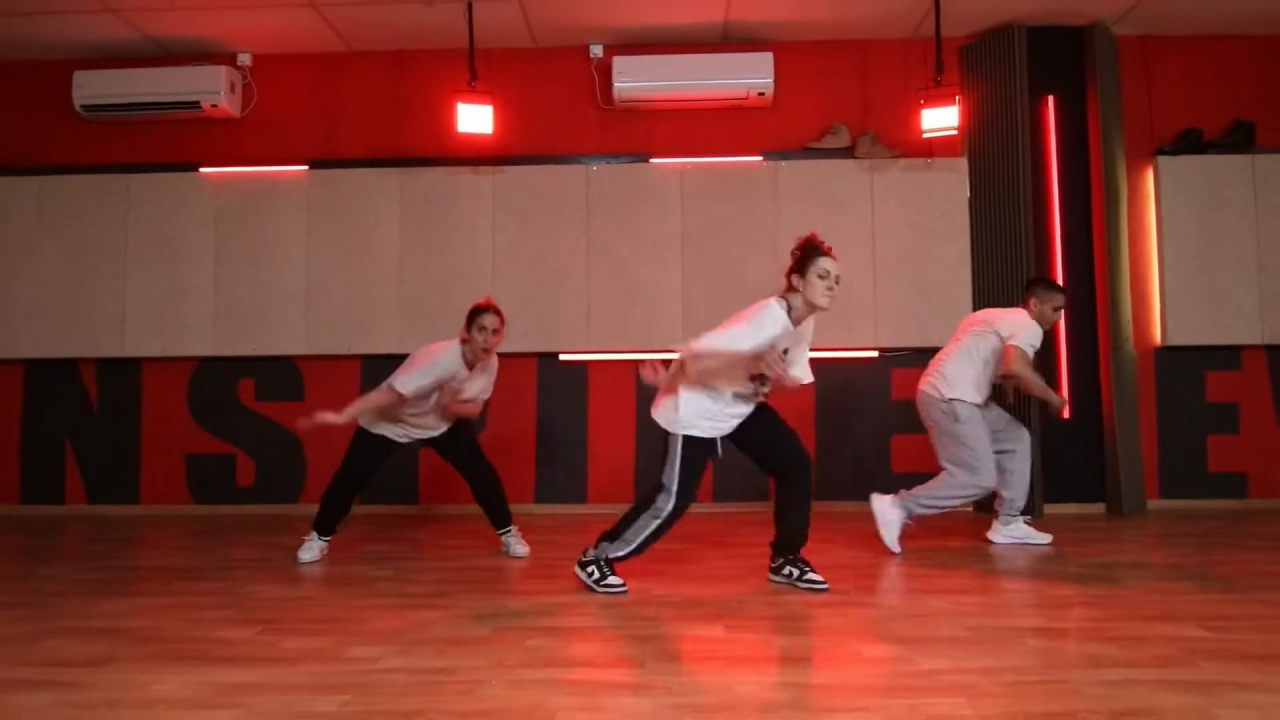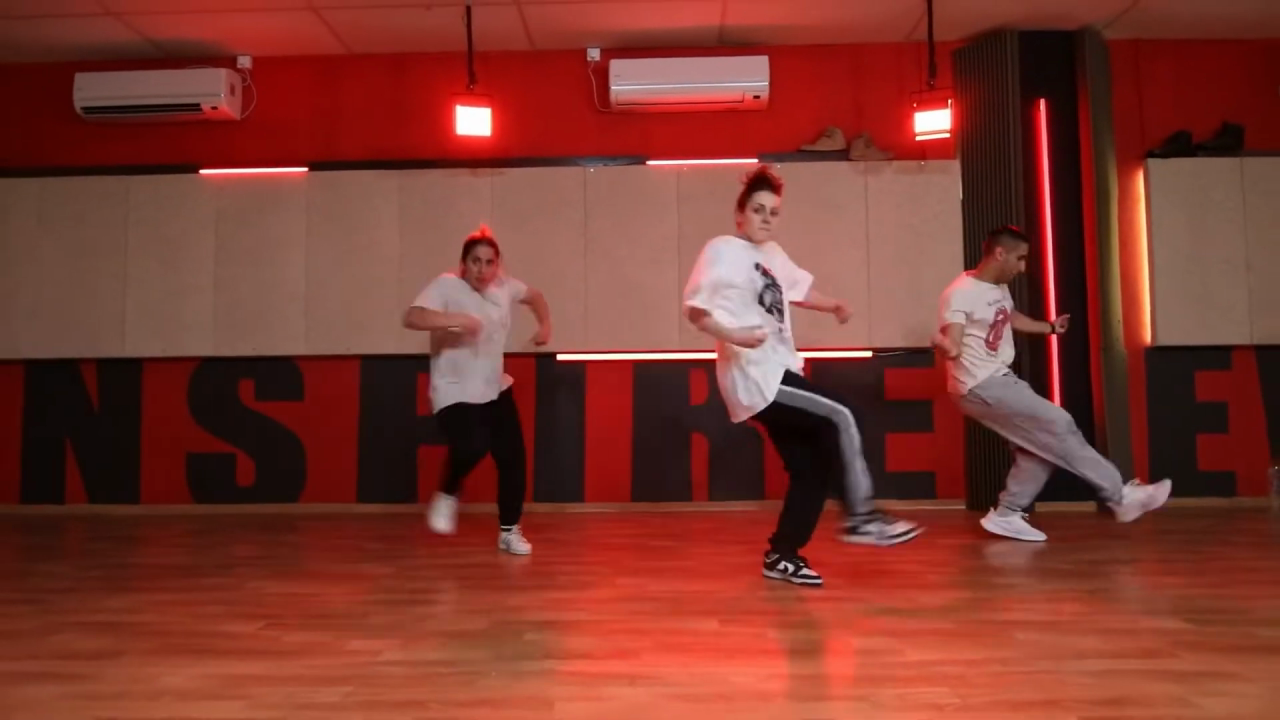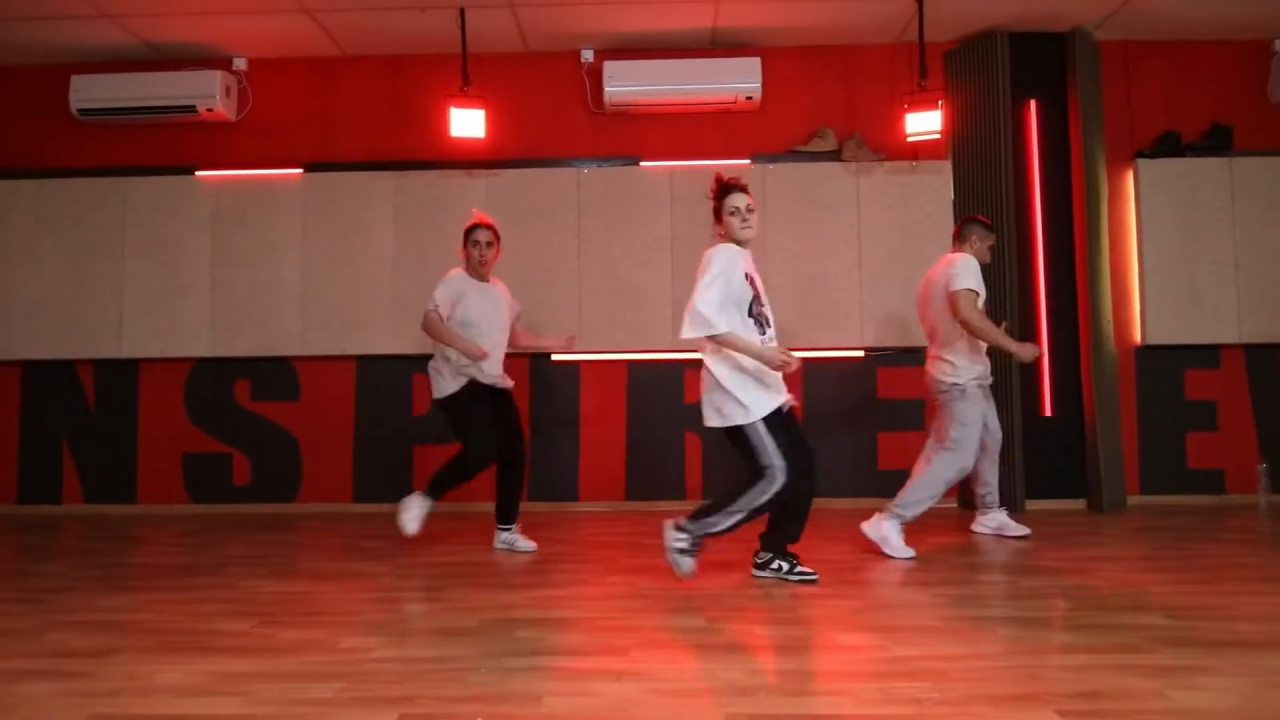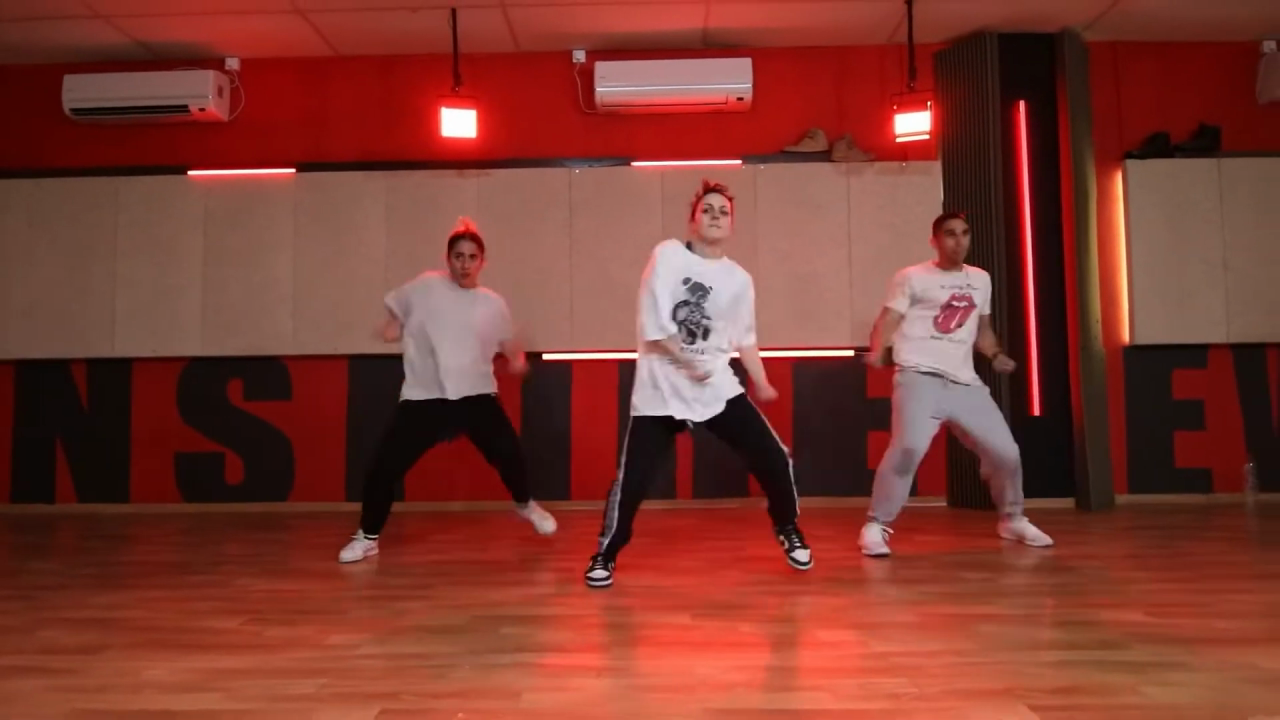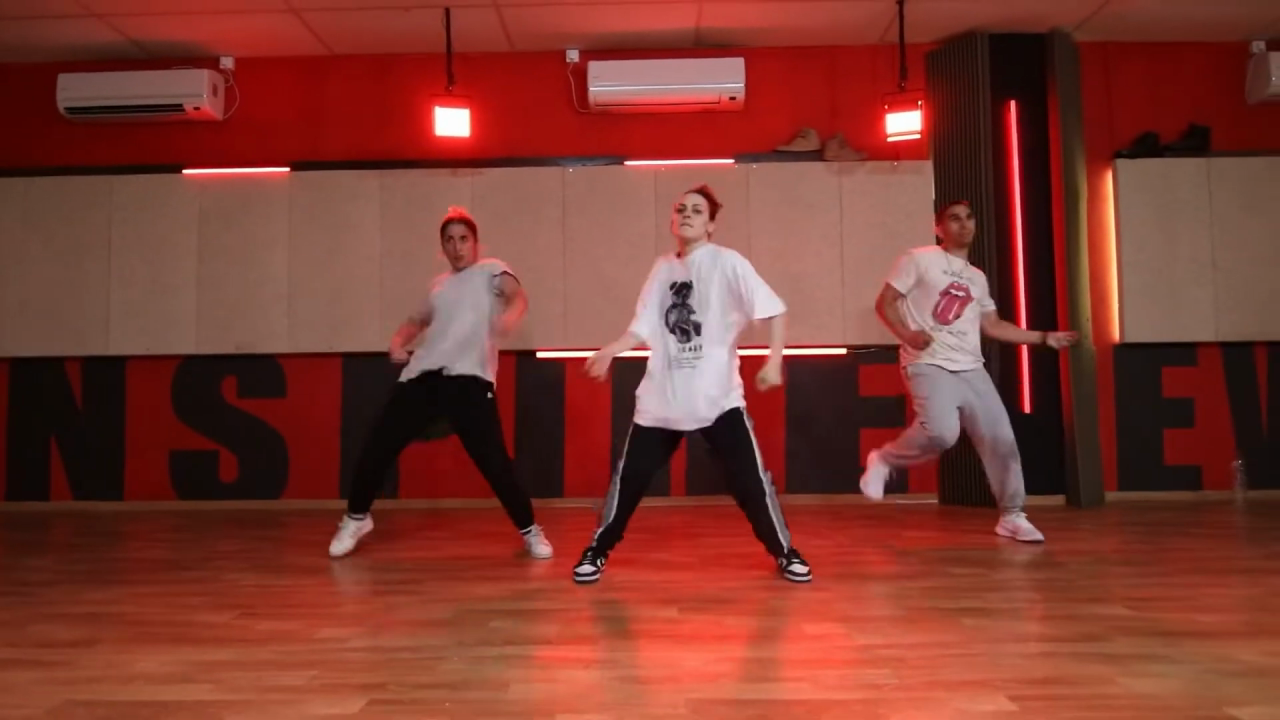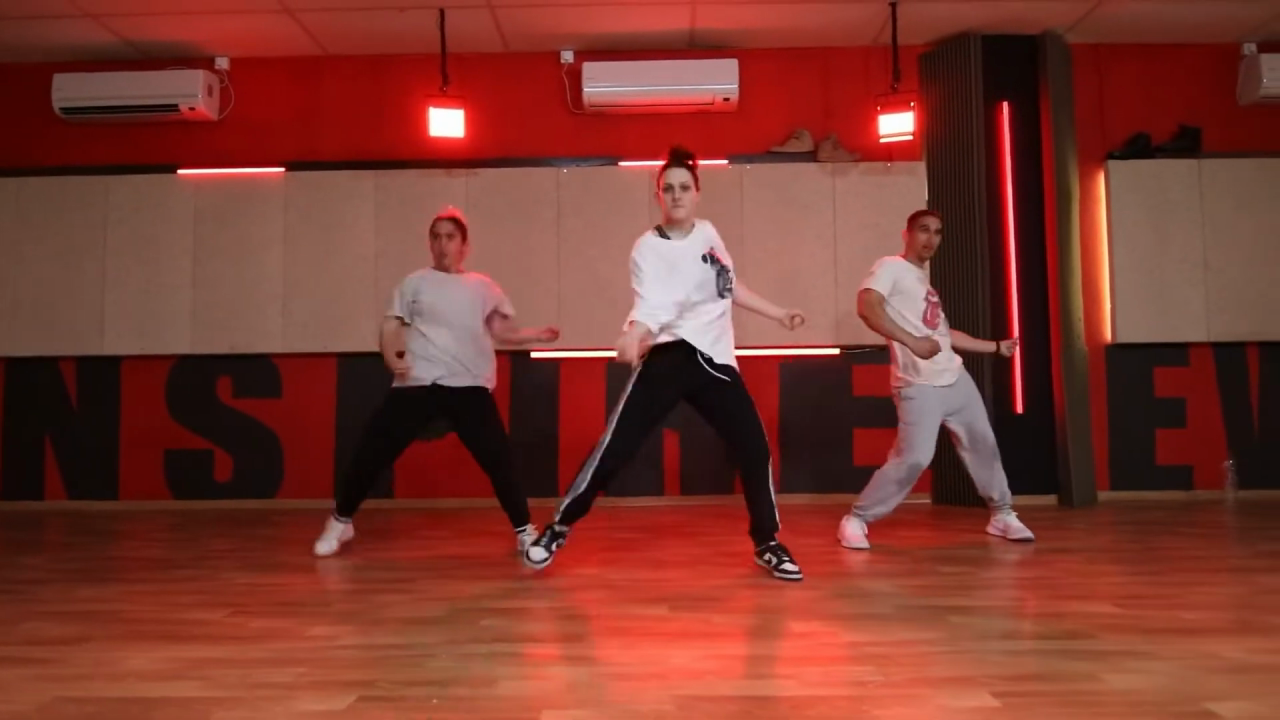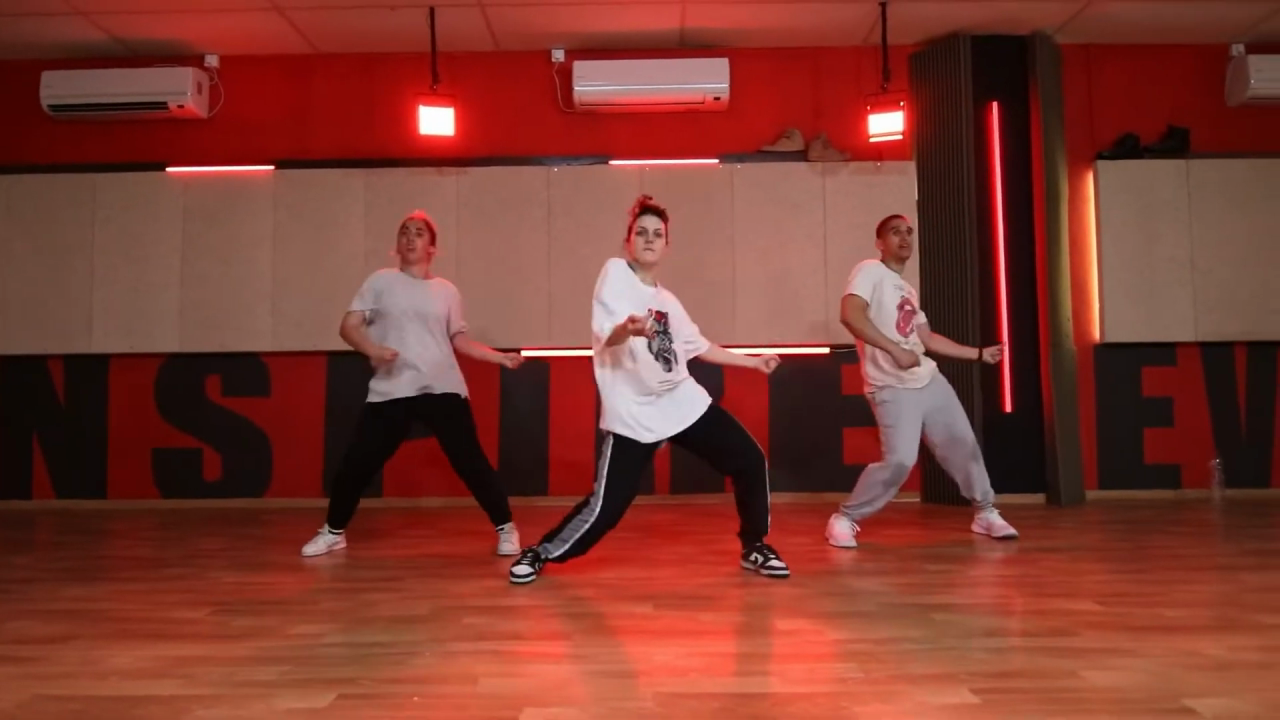
dt=0.3s
person 1, frame 1
left shoulder: (803, 323)
right shoulder: (770, 316)
left elbow: (794, 377)
right elbow: (700, 353)
left wrist: (777, 372)
left hip: (743, 404)
right hip: (698, 407)
left knee: (795, 467)
right knee: (672, 497)
left ankle: (786, 560)
right ankle: (596, 558)
person 1, frame 2
left shoulder: (771, 253)
right shoulder: (722, 249)
left elbow: (801, 289)
right elbow: (695, 307)
left wrist: (834, 305)
right wrist: (728, 334)
left hip: (779, 374)
right hip: (758, 377)
left knee: (810, 467)
right knee: (839, 421)
left ankle: (781, 554)
right ankle: (860, 518)
person 1, frame 3
left shoulder: (744, 260)
right shoulder: (722, 257)
right elbow: (704, 324)
left wrist: (775, 357)
right wrist: (759, 353)
left hip: (760, 387)
right hip: (738, 388)
left knee: (801, 466)
right knee: (777, 477)
left ankle: (772, 553)
right ankle: (688, 531)
person 1, frame 4
left shoulder: (738, 278)
right shoulder: (668, 255)
left elbow: (743, 339)
right elbow: (652, 327)
left wrist: (762, 382)
right wrist: (686, 363)
left hip: (718, 387)
right hip: (661, 388)
left knee: (774, 459)
right knee: (634, 477)
left ankle: (787, 529)
right ankle: (606, 553)
person 1, frame 5
left shoulder: (725, 261)
right shoulder: (662, 269)
left elbow: (772, 310)
right elbow: (644, 328)
left wrist: (774, 360)
right wrist: (606, 352)
left hip: (719, 397)
right hip: (664, 396)
left knee: (749, 481)
right knee: (630, 476)
left ankle: (783, 550)
right ankle: (600, 548)
person 1, frame 6
left shoulder: (706, 231)
right shoulder: (649, 248)
left elbow: (729, 286)
right elbow: (648, 311)
left wrist: (778, 314)
right wrist: (633, 340)
left hip: (715, 360)
right hip: (670, 353)
left knee: (755, 449)
right knee: (615, 447)
left ankle: (767, 543)
right ankle: (560, 526)
person 1, frame 7
left shoulder: (666, 299)
right shoulder: (615, 272)
left elbow: (697, 346)
right elbow: (607, 335)
left wrist: (754, 361)
right wrist: (627, 329)
left hip: (685, 403)
right hip: (631, 414)
left knee: (751, 461)
right knee: (606, 505)
left ankle: (754, 546)
right ankle: (539, 553)
person 2, frame 1
left shoulder: (490, 364)
right shoulder: (443, 360)
left elbow: (472, 409)
right elbow: (390, 392)
left wrist: (456, 406)
right wrist: (342, 416)
left hip: (440, 425)
right hip: (386, 424)
left knee: (482, 472)
right knee: (350, 479)
left ankle: (508, 533)
right ankle: (320, 537)
person 2, frame 2
left shoulder: (503, 287)
right shoulder: (446, 284)
left elbow: (533, 295)
right elbow: (412, 318)
left wrist: (545, 326)
right wrist: (455, 319)
left hip: (495, 390)
right hip: (455, 393)
left knee: (512, 458)
right knee: (470, 449)
left ankle: (509, 530)
right ankle: (447, 496)
person 2, frame 3
left shoulder: (502, 293)
right shoulder: (455, 280)
left elbow: (513, 338)
right elbow: (430, 321)
left wrist: (555, 342)
right wrist: (463, 344)
left hip: (494, 385)
right hip: (459, 385)
left knee: (514, 457)
right knee: (482, 449)
left ankle: (506, 529)
right ankle: (422, 499)
person 2, frame 4
left shoulder: (492, 303)
right shoulder: (426, 286)
left elbow: (509, 347)
right elbow: (393, 318)
left wrist: (517, 361)
right wrist: (392, 329)
left hip: (476, 395)
right hip: (424, 397)
left knee: (508, 456)
right knee: (385, 466)
left ankle: (526, 505)
right ankle: (368, 536)
person 2, frame 5
left shoulder: (490, 270)
right shoulder: (439, 285)
left elbow: (514, 289)
right elbow: (417, 323)
left wrist: (513, 312)
right wrist: (398, 343)
left hip: (471, 378)
right hip: (422, 376)
left knee: (492, 459)
right knee: (381, 444)
left ankle: (529, 531)
right ankle: (358, 518)
person 2, frame 6
left shoulder: (483, 286)
right shoulder: (415, 281)
left elbow: (502, 333)
right elbow: (391, 328)
left wrist: (538, 335)
right wrist: (391, 356)
left hip: (471, 385)
right hip: (418, 382)
left knee: (497, 459)
right knee: (374, 449)
left ankle: (525, 530)
right ankle: (341, 520)
person 2, frame 7
left shoulder: (446, 291)
right shoulder: (380, 281)
left elbow: (459, 341)
right elbow: (348, 327)
left wrist: (499, 358)
right wrist: (371, 349)
left hip: (443, 389)
right hip: (389, 391)
left knee: (470, 460)
right knee: (357, 463)
left ankle: (505, 527)
right ankle: (334, 531)
person 3, frame 1
left shoulder: (996, 319)
right shoulder: (1028, 326)
right elbow: (1016, 368)
left wrist: (1005, 377)
right wrist: (1053, 397)
left hip: (953, 399)
right hip: (948, 400)
left knee: (1017, 439)
right knee: (979, 477)
left ankle: (1009, 523)
right ankle: (896, 505)
person 3, frame 2
left shoulder: (999, 288)
right shoulder: (959, 293)
right elbow: (948, 340)
left wrist: (1051, 327)
right wrist: (947, 345)
left hip: (999, 380)
right hip: (979, 387)
left knee: (1039, 448)
right knee: (1059, 427)
left ankle: (1006, 515)
right ankle: (1121, 496)
person 3, frame 3
left shoulder: (938, 274)
right shoulder: (963, 263)
right elbow: (966, 313)
left wrist: (994, 340)
right wrist: (1013, 345)
left hip: (967, 378)
right hip: (960, 381)
left knee: (987, 441)
right knee: (955, 456)
left ankle: (989, 513)
right ankle: (886, 521)
person 3, frame 4
left shoulder: (980, 279)
right shoulder: (911, 278)
right elbow: (886, 322)
left wrist: (997, 355)
right wrist: (876, 350)
left hip: (964, 383)
right hip: (918, 377)
left knee: (1004, 454)
right knee: (908, 448)
left ankle: (1013, 519)
right ankle: (876, 525)
person 3, frame 5
left shoulder: (976, 274)
right shoulder: (918, 259)
left elbow: (991, 325)
right elbow: (884, 302)
left wrist: (1043, 338)
right wrist: (906, 333)
left hip: (971, 371)
right hip: (928, 365)
left knee: (1001, 442)
right knee: (941, 432)
left ankle: (1012, 516)
right ankle: (884, 459)
person 3, frame 6
left shoulder: (922, 279)
right shoulder: (890, 267)
right elbow: (866, 306)
left wrist: (995, 347)
right wrist: (911, 341)
left hip: (955, 378)
right hip: (919, 386)
left knee: (983, 445)
right knee: (912, 460)
left ankle: (1002, 514)
right ankle: (856, 520)
person 3, frame 7
left shoulder: (909, 285)
right shoulder: (868, 272)
right elbow: (850, 314)
left wrist: (979, 354)
right wrist: (895, 351)
left hip: (930, 382)
right hip: (894, 389)
left knee: (964, 444)
right knee: (898, 461)
left ankle: (987, 513)
right ankle: (843, 519)
